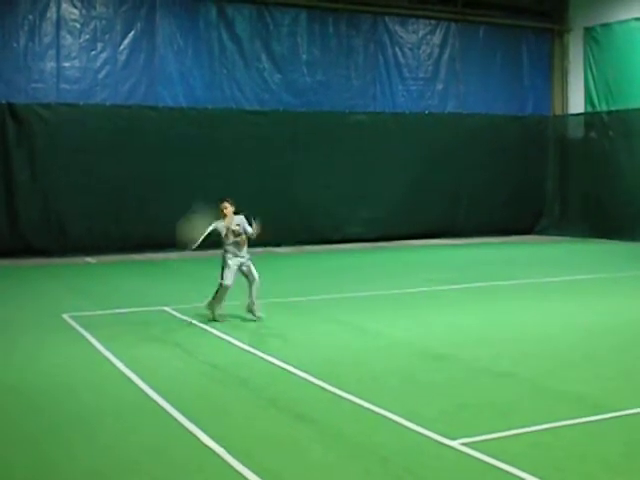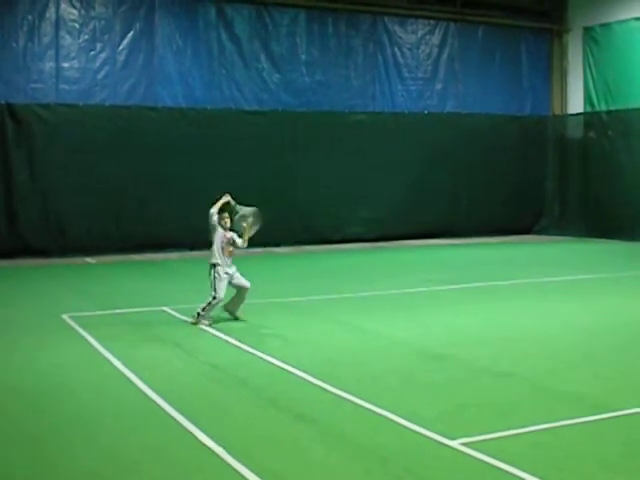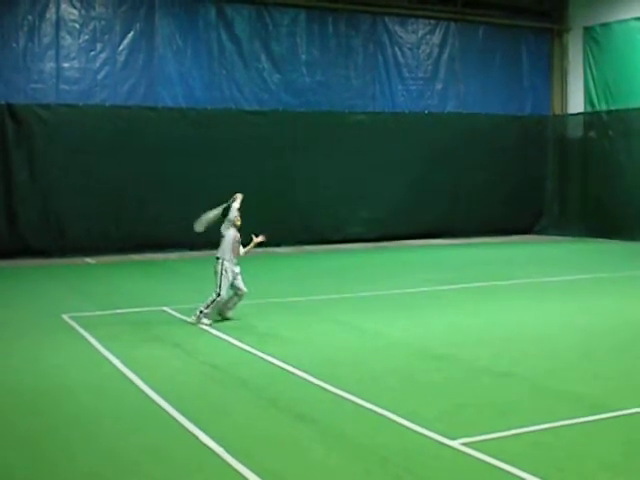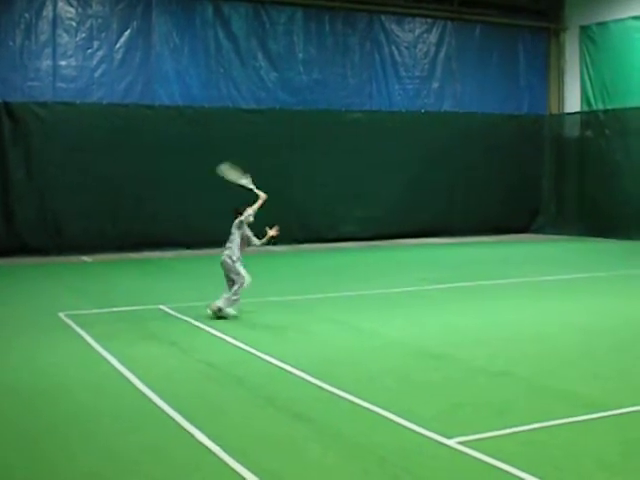
dt=0.2s
person 1, frame 1
left shoulder: (241, 219)
right shoulder: (220, 224)
left elbow: (250, 235)
right elbow: (226, 239)
left wrist: (254, 231)
right wrist: (227, 227)
left hip: (244, 257)
right hip: (230, 257)
left knee: (254, 278)
right knee: (226, 284)
left ankle: (253, 307)
right ankle: (213, 307)
person 1, frame 2
left shoulder: (232, 235)
right shoulder: (215, 229)
left elbow: (242, 245)
right elbow: (212, 213)
left wrist: (246, 231)
right wrist: (223, 200)
left hip: (230, 269)
right hip: (218, 268)
left knee: (245, 286)
right knee: (218, 296)
left ankle: (231, 307)
right ankle: (199, 316)
person 1, frame 3
left shoulder: (237, 235)
right shoulder: (227, 227)
left elbow: (241, 252)
right elbow: (233, 210)
left wrist: (254, 242)
right wrist: (238, 198)
left hip: (234, 267)
right hip: (224, 265)
left knee: (241, 291)
right knee: (221, 294)
left ankle: (223, 310)
right ankle: (200, 315)
person 1, frame 4
left shoulder: (247, 232)
right shoulder: (238, 223)
left elbow: (257, 243)
right elbow: (248, 213)
left wrist: (268, 236)
right wrist: (261, 200)
left hip: (233, 260)
right hip: (229, 258)
left knee: (233, 287)
right knee: (245, 280)
left ankle: (220, 309)
right ankle: (223, 305)
